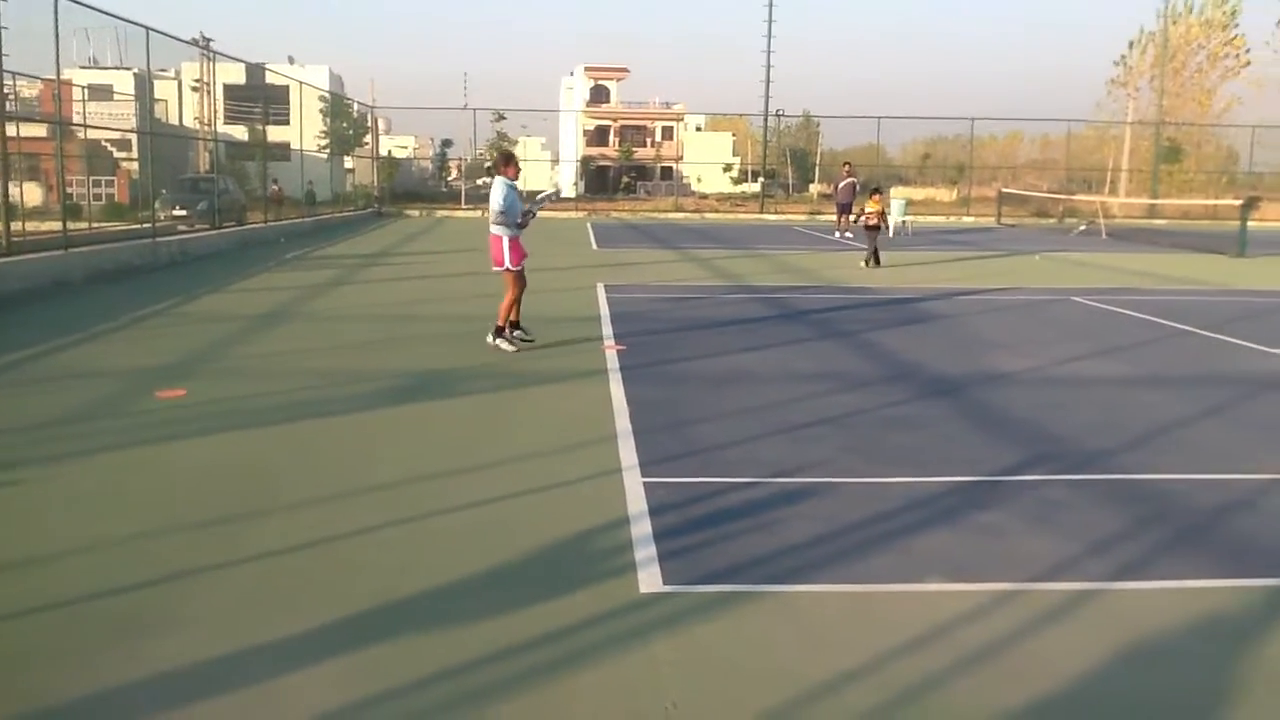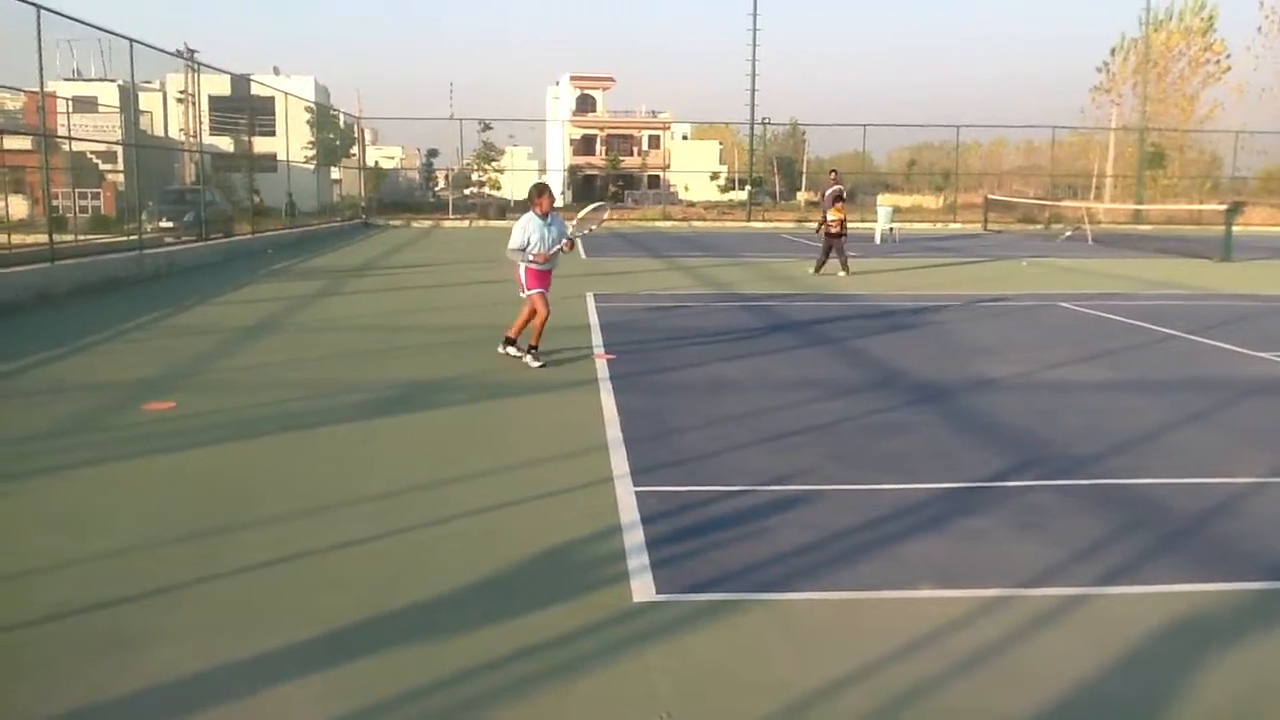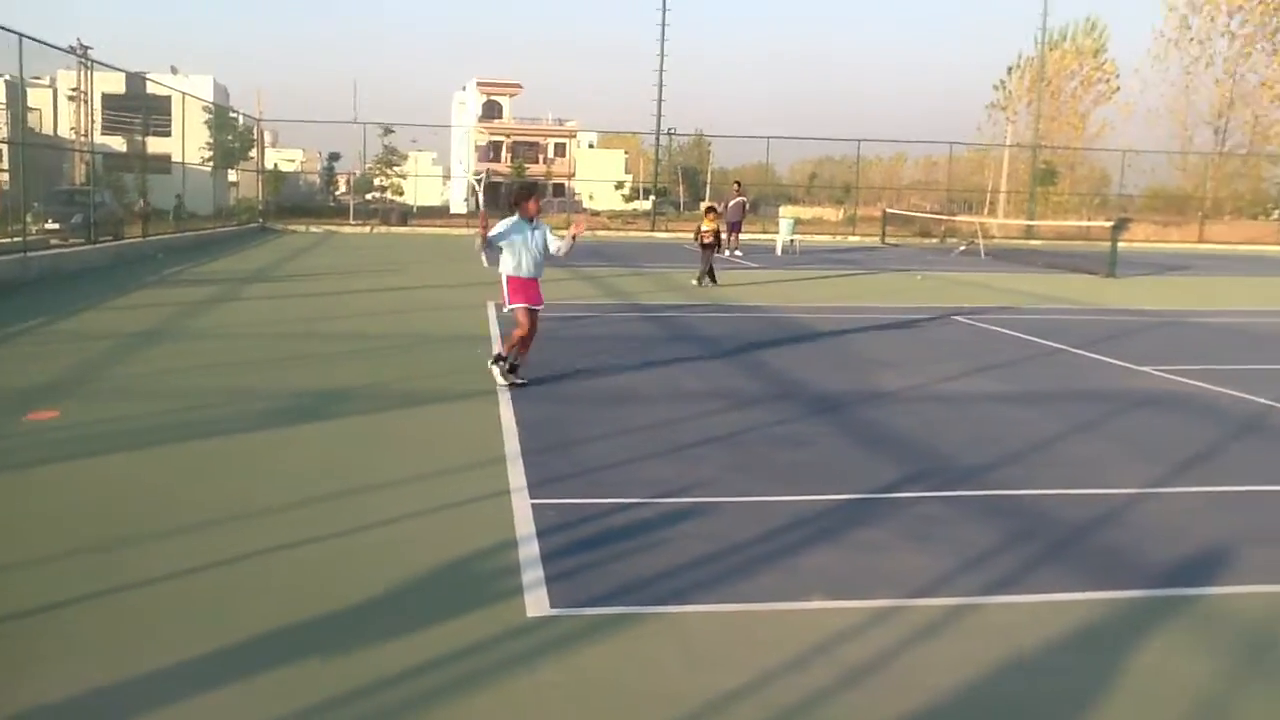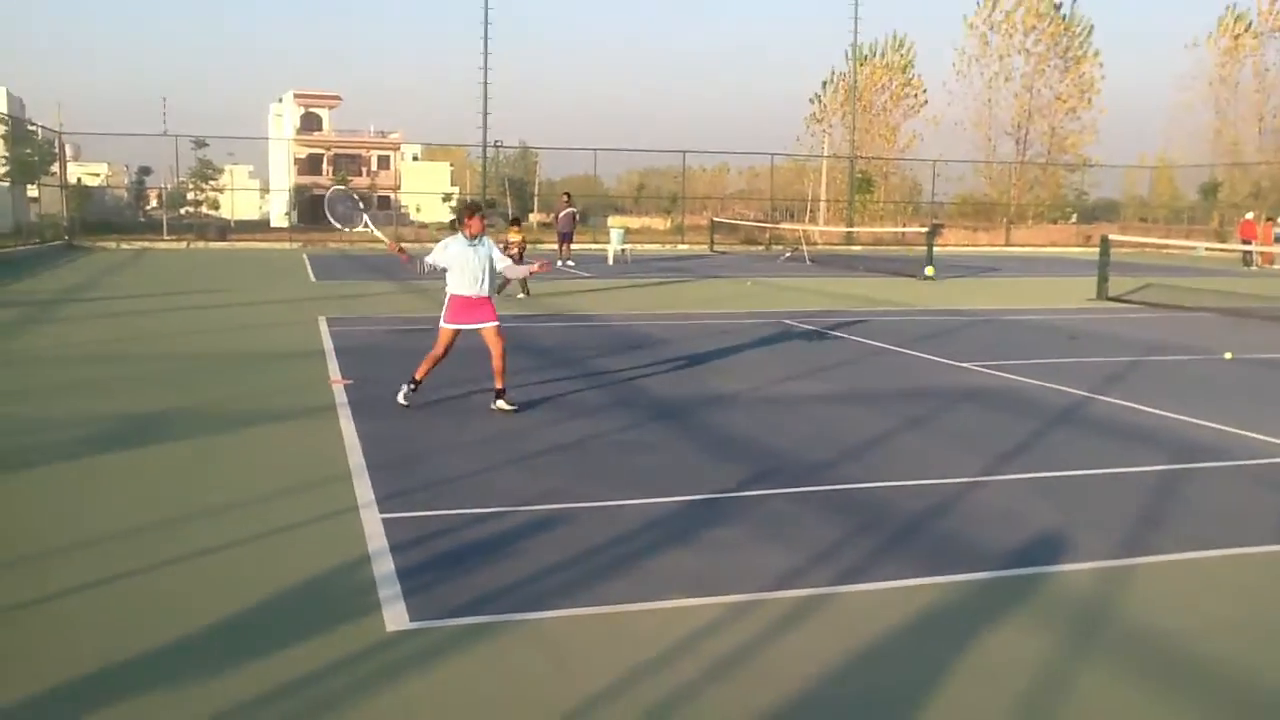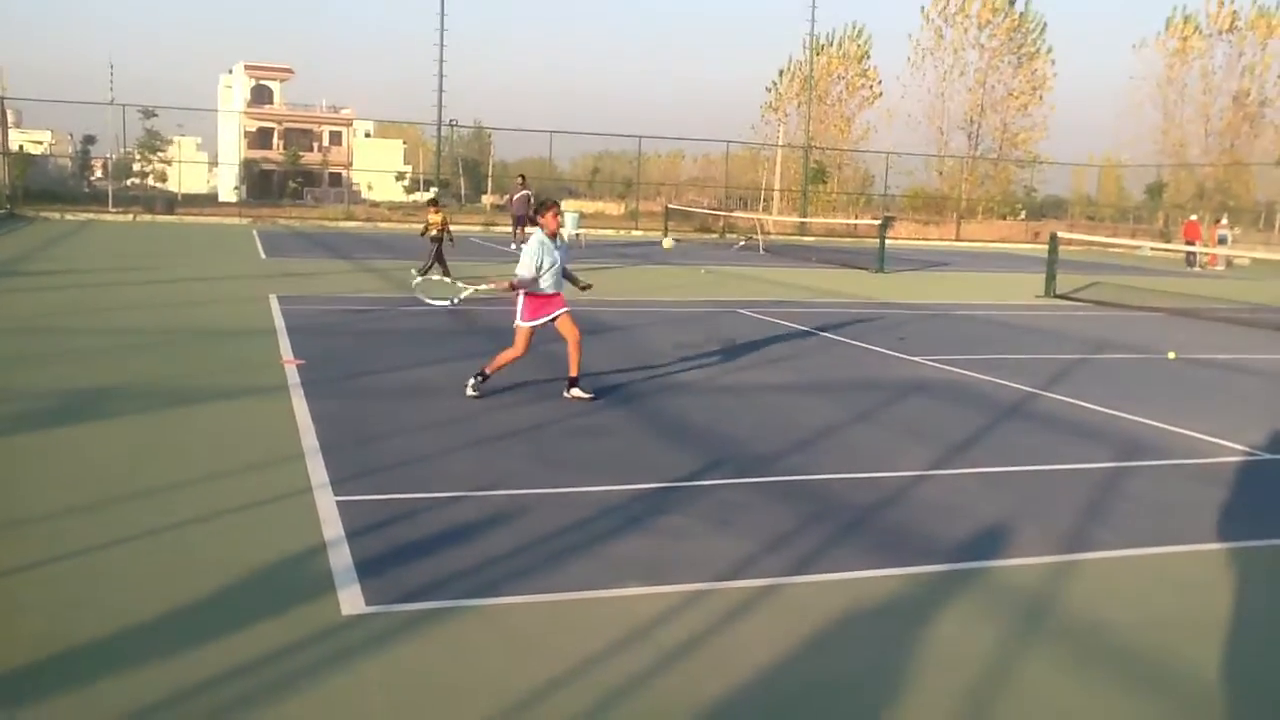
dt=0.5s
person 1, frame 1
left shoulder: (508, 187)
right shoulder: (500, 188)
right elbow: (496, 217)
left wrist: (525, 214)
right wrist: (519, 221)
left hip: (511, 240)
right hip: (504, 241)
left knee: (521, 284)
right knee: (513, 290)
left ankle: (514, 326)
right ankle: (498, 335)
person 1, frame 2
left shoulder: (556, 220)
right shoulder: (525, 223)
left elbow: (563, 240)
right elbow: (512, 252)
left wrist: (567, 243)
right wrist: (533, 258)
left hip: (546, 272)
right hip: (529, 271)
left knee: (530, 310)
right knee: (544, 312)
left ankle: (508, 343)
right ankle: (532, 350)
person 1, frame 3
left shoulder: (541, 227)
right shoulder: (507, 226)
left elbow: (558, 250)
right elbow: (484, 246)
left wrist: (571, 236)
right wrist: (482, 234)
left hip: (532, 282)
right hip: (513, 281)
left knee: (531, 330)
right knee: (524, 328)
left ankle: (510, 370)
right ankle: (498, 359)
person 1, frame 4
left shoulder: (488, 244)
right shoulder: (448, 245)
left elbow: (508, 269)
right elbow: (426, 266)
left wrist: (531, 269)
left hip: (483, 303)
right hip: (457, 302)
left knee: (498, 350)
right knee: (440, 350)
left ankle: (499, 397)
right ankle: (411, 385)
person 1, frame 5
left shoulder: (558, 241)
right shoulder: (535, 244)
right elbow: (526, 278)
left wrist: (578, 282)
right wrist: (513, 284)
left hip: (553, 297)
right hip: (530, 299)
left knee: (574, 336)
right knee: (518, 349)
left ankle: (572, 385)
right ankle: (480, 376)
